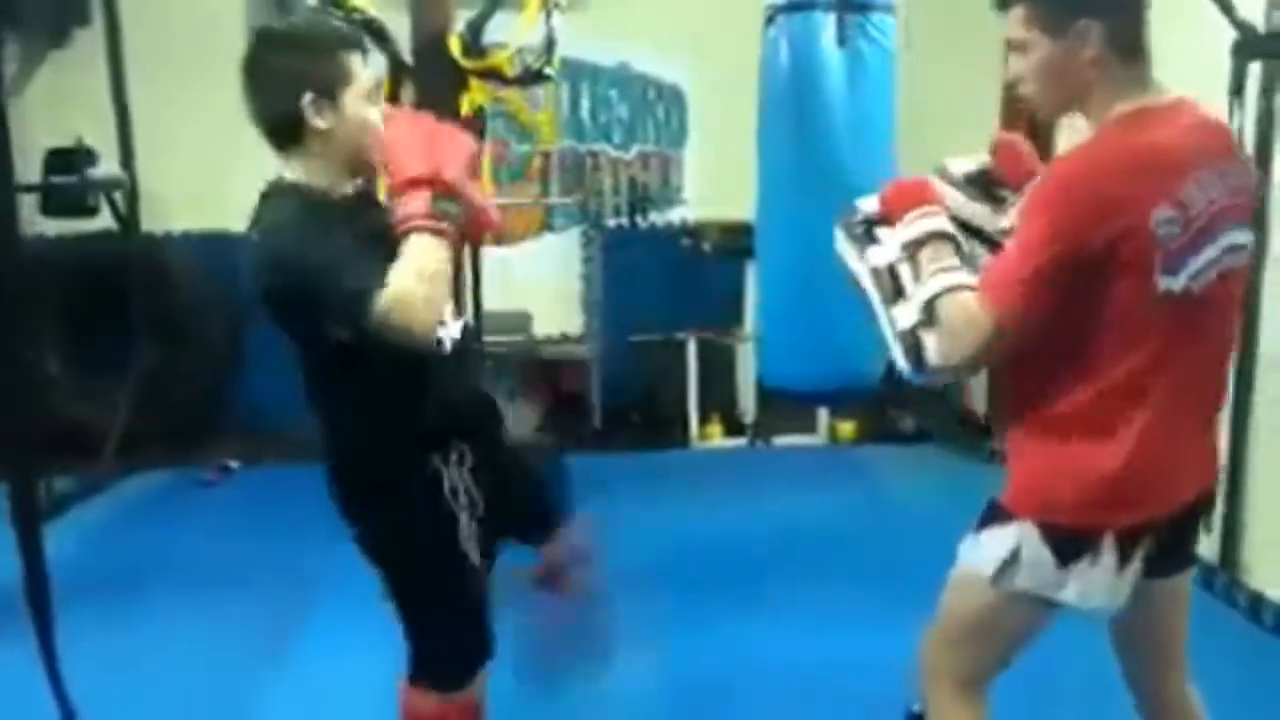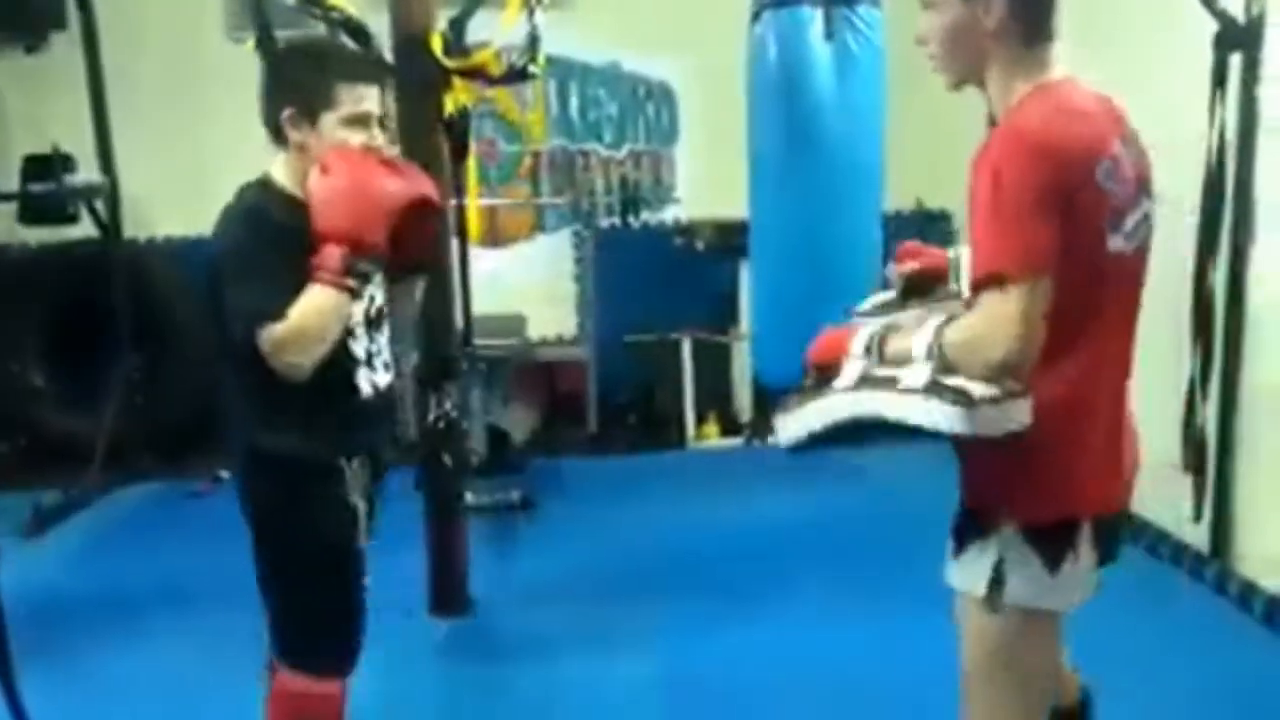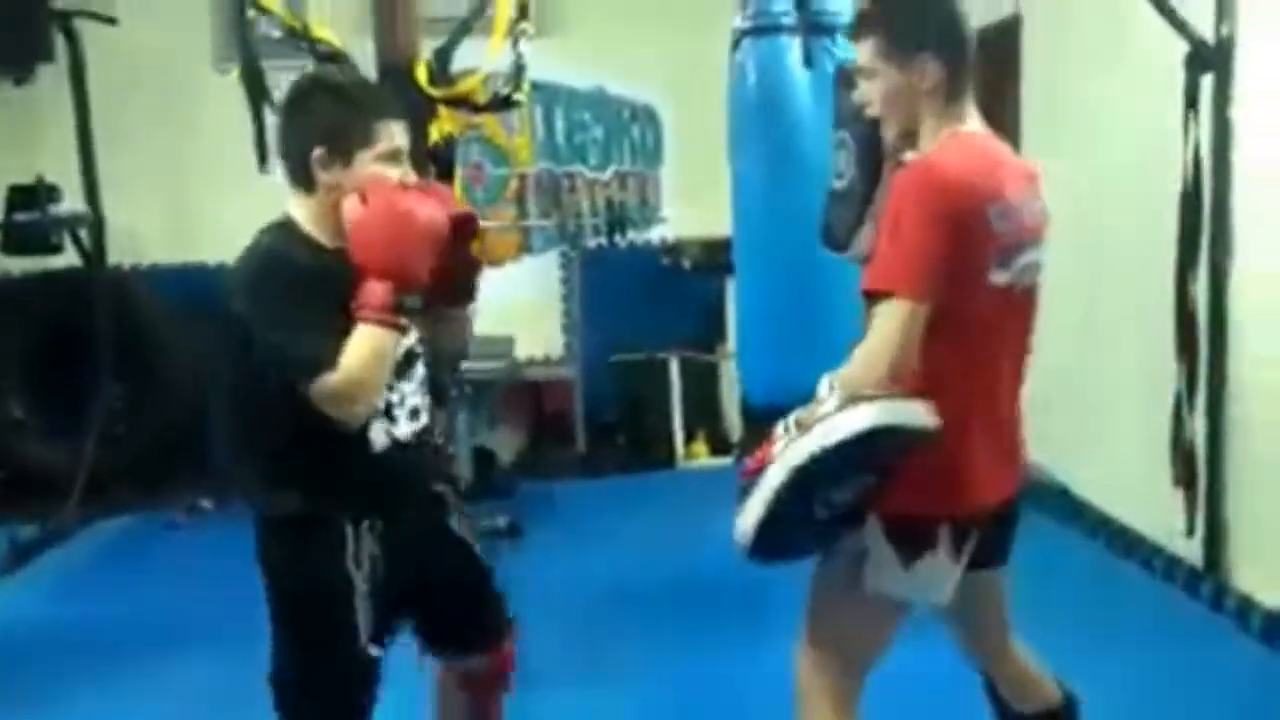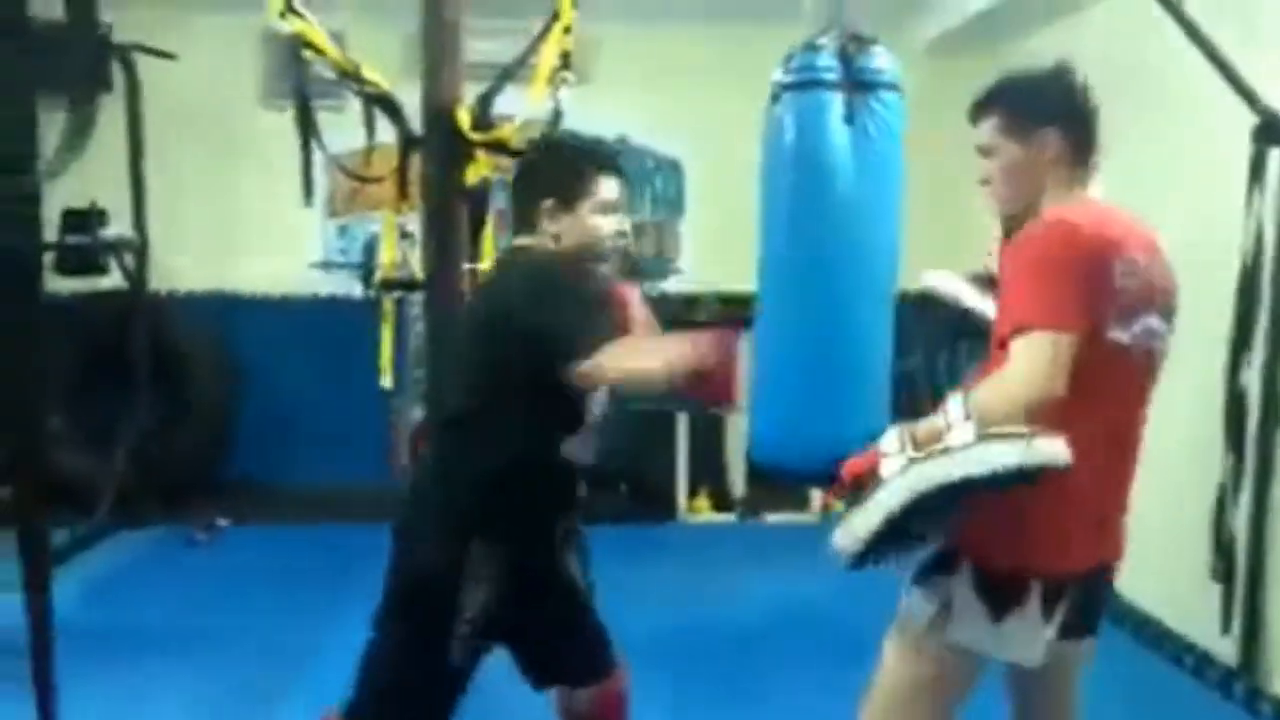
dt=0.7s
person 1, frame 1
left shoulder: (1087, 177)
right shoulder: (1220, 148)
left elbow: (964, 340)
left wrist: (924, 227)
right wrist: (1032, 209)
left hip: (1075, 493)
right hip: (1178, 477)
person 1, frame 2
left shoulder: (1024, 145)
right shoulder: (1100, 119)
left elbow: (1006, 342)
left wrist: (893, 346)
left hip: (1040, 470)
right hip: (1085, 451)
right knee: (1028, 651)
person 1, frame 3
left shoulder: (929, 181)
right shoulder: (1013, 176)
left elbow: (889, 358)
right elbow: (872, 250)
left wrist: (800, 433)
right wrist: (878, 170)
left hip: (920, 481)
right hip: (988, 468)
right knee: (993, 648)
person 1, frame 4
left shoulder: (1055, 239)
right shoulder: (1145, 254)
left elbow: (1033, 386)
left wrist: (911, 439)
left hip: (1010, 542)
right hip: (1087, 541)
person 2, frame 1
left shoulder: (344, 200)
right shoulder: (294, 227)
right elbow: (412, 316)
left wrist: (443, 213)
right wrist: (430, 201)
left hip: (449, 409)
right hip: (404, 461)
left knee: (544, 524)
right knee: (455, 647)
person 2, frame 2
left shoulder: (336, 207)
right shoulder: (254, 224)
left elbow: (378, 314)
right elbow: (292, 351)
left wrist: (405, 244)
right wrist: (349, 250)
left hip: (345, 459)
right hip: (296, 473)
left knee: (325, 627)
right knee: (317, 641)
person 2, frame 3
left shoulder: (375, 242)
right shoulder: (273, 272)
right elbow: (346, 399)
left wrist: (450, 272)
right wrist: (389, 287)
left hip: (409, 499)
right hip: (326, 531)
left knee: (483, 650)
person 2, frame 4
left shoulder: (560, 287)
right shoulder: (528, 289)
right elbow: (607, 366)
left wrist: (620, 323)
right wrist: (693, 353)
left hip: (527, 534)
right hip: (462, 544)
